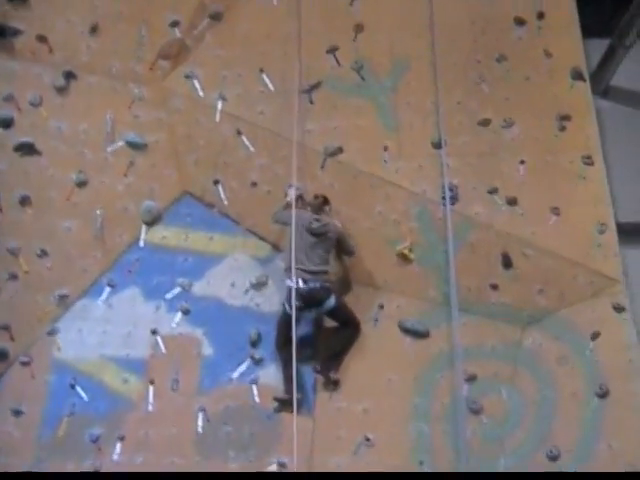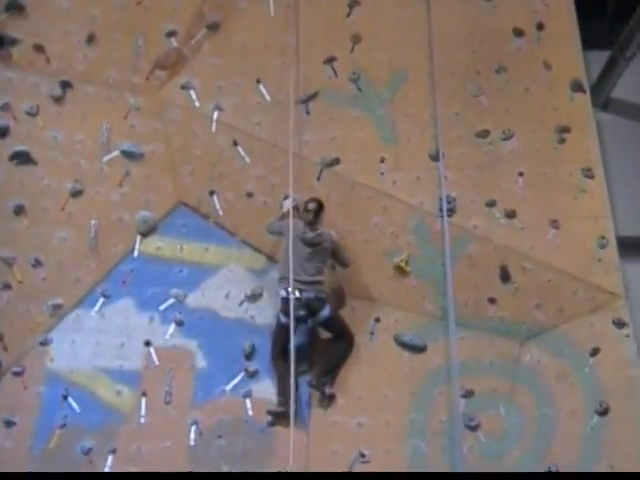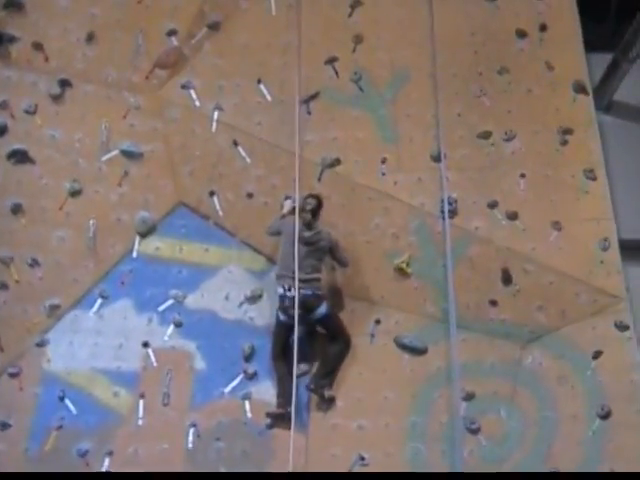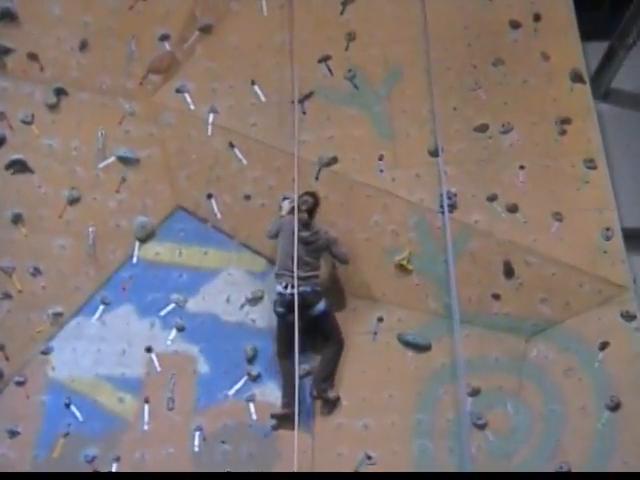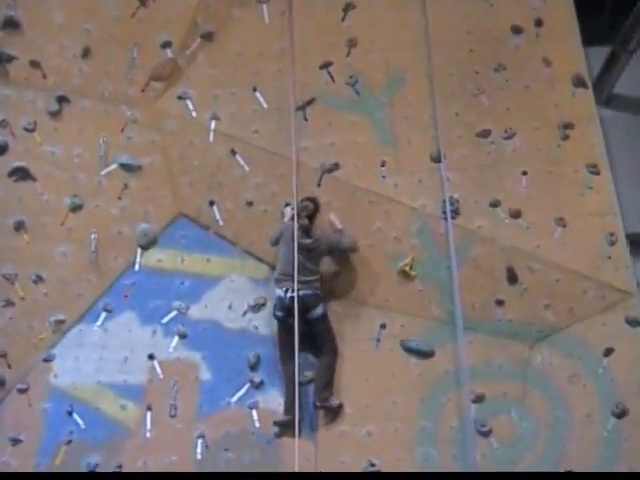
dt=0.2s
person 1, frame 1
left shoulder: (298, 217)
right shoulder: (333, 228)
left elbow: (276, 217)
right elbow: (350, 251)
left wrist: (290, 201)
left hip: (296, 288)
right hip: (320, 289)
left knee: (283, 343)
right knee: (351, 326)
left ankle: (291, 393)
right ankle: (328, 365)
person 1, frame 2
left shoulder: (292, 227)
right shoulder: (328, 238)
left elbow: (271, 228)
right elbow: (345, 263)
left wrist: (285, 211)
left hip: (291, 298)
right hip: (316, 299)
left knee: (278, 354)
right knee: (345, 339)
left ankle: (285, 405)
right ankle: (323, 380)
person 1, frame 3
left shoulder: (288, 224)
right shoulder: (325, 237)
left elbow: (270, 230)
right elbow: (344, 262)
left wrist: (285, 212)
left hip: (287, 297)
right hip: (313, 297)
left knee: (279, 354)
right knee: (341, 340)
left ankle: (284, 406)
right ankle: (320, 383)
person 1, frame 4
left shoulder: (287, 224)
right shoulder: (323, 235)
left elbow: (270, 233)
right elbow: (344, 259)
left wrist: (283, 213)
left hip: (286, 294)
right hip: (311, 294)
left knee: (284, 353)
right knee: (334, 341)
left ankle: (288, 406)
right ankle: (322, 387)
person 1, frame 5
left shoulder: (287, 229)
right shoulder: (323, 238)
left elbow: (273, 240)
right elbow: (352, 246)
left wrist: (286, 219)
right wrist: (338, 228)
left hip: (286, 298)
right hip: (311, 298)
left knee: (287, 357)
right knee: (327, 350)
left ankle: (290, 412)
right ankle: (323, 397)
